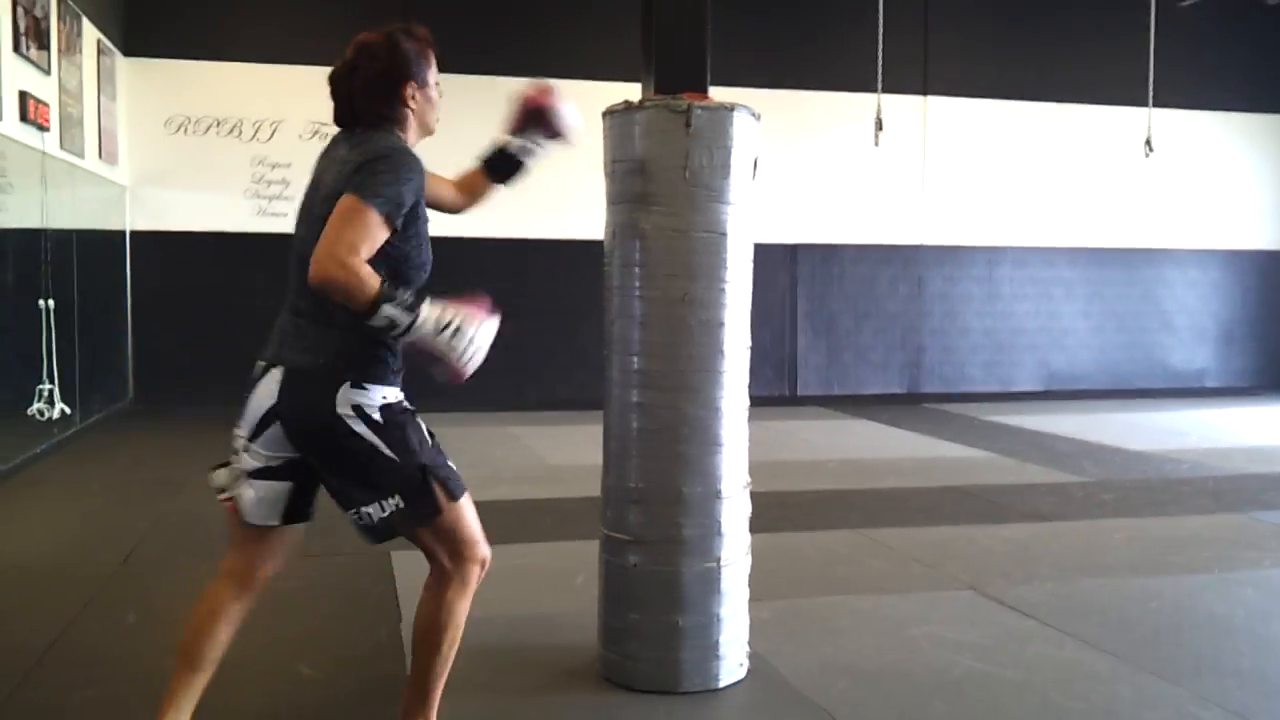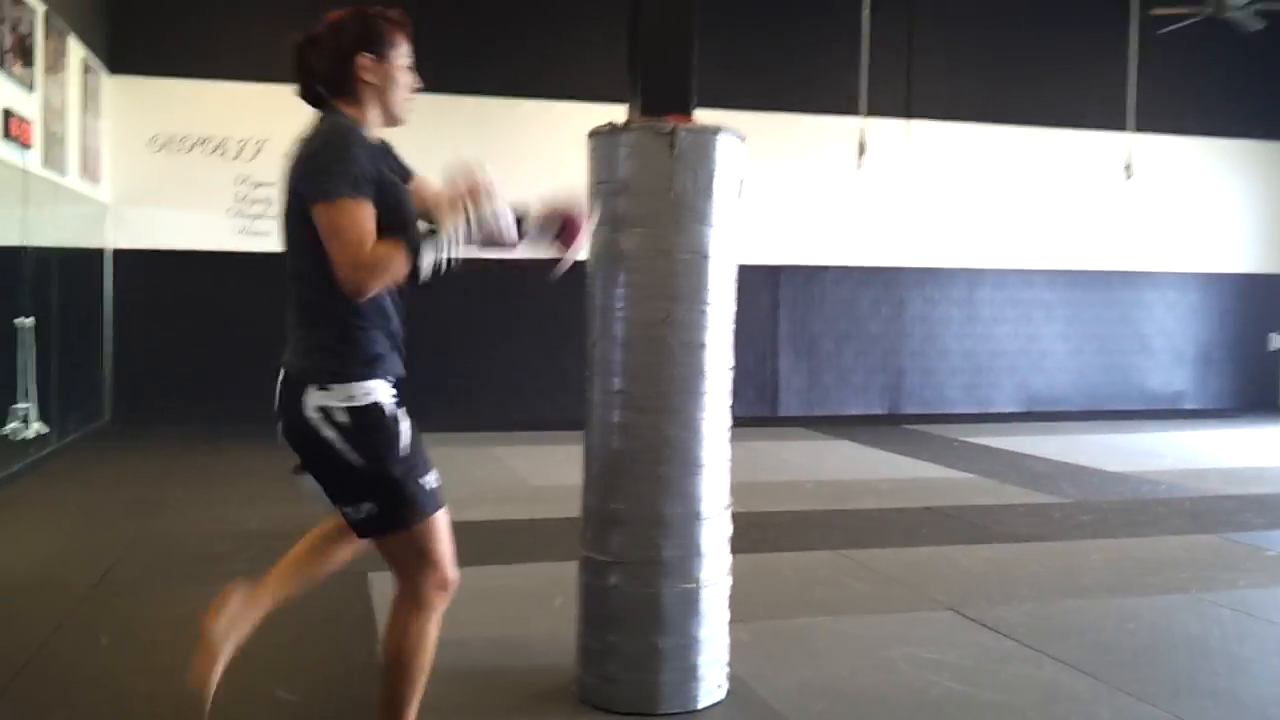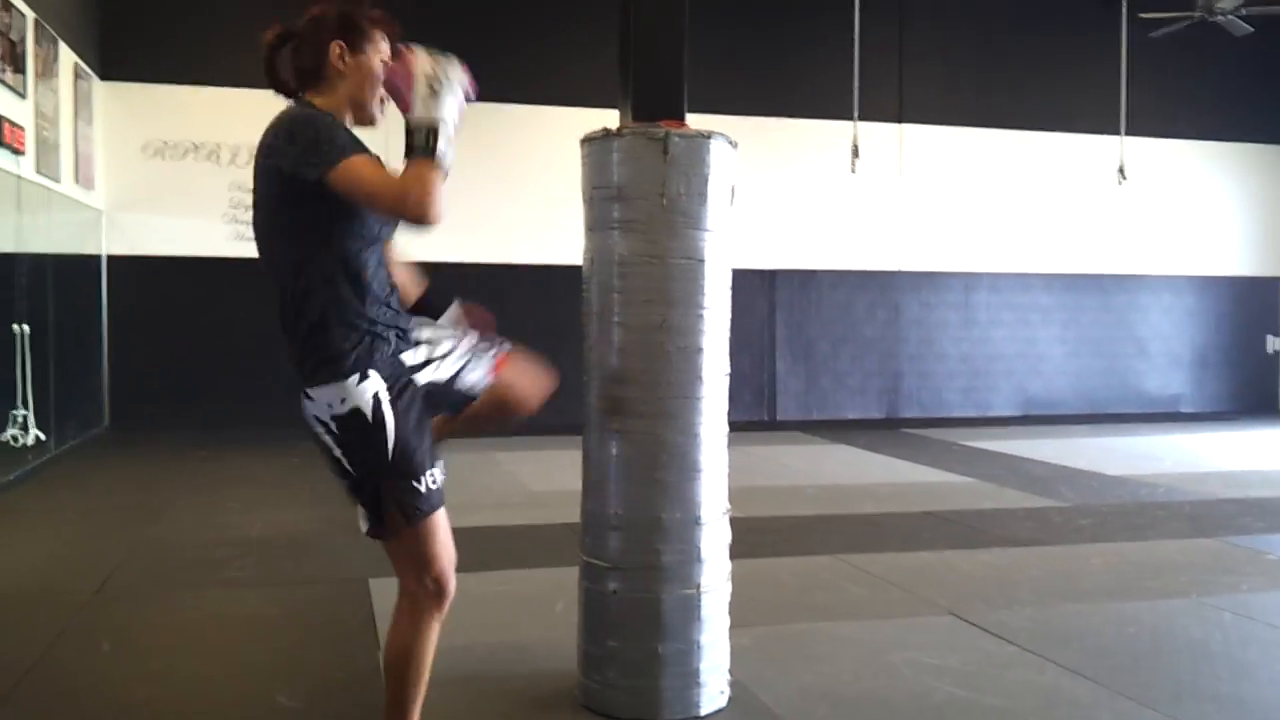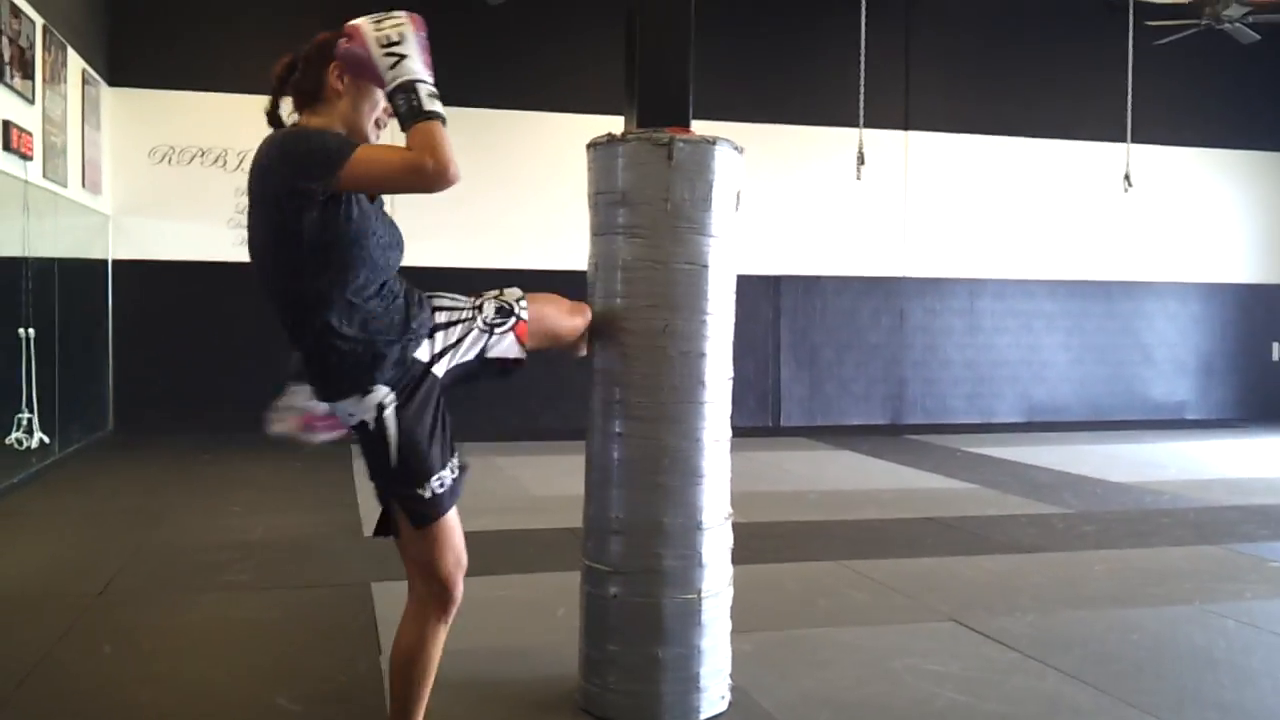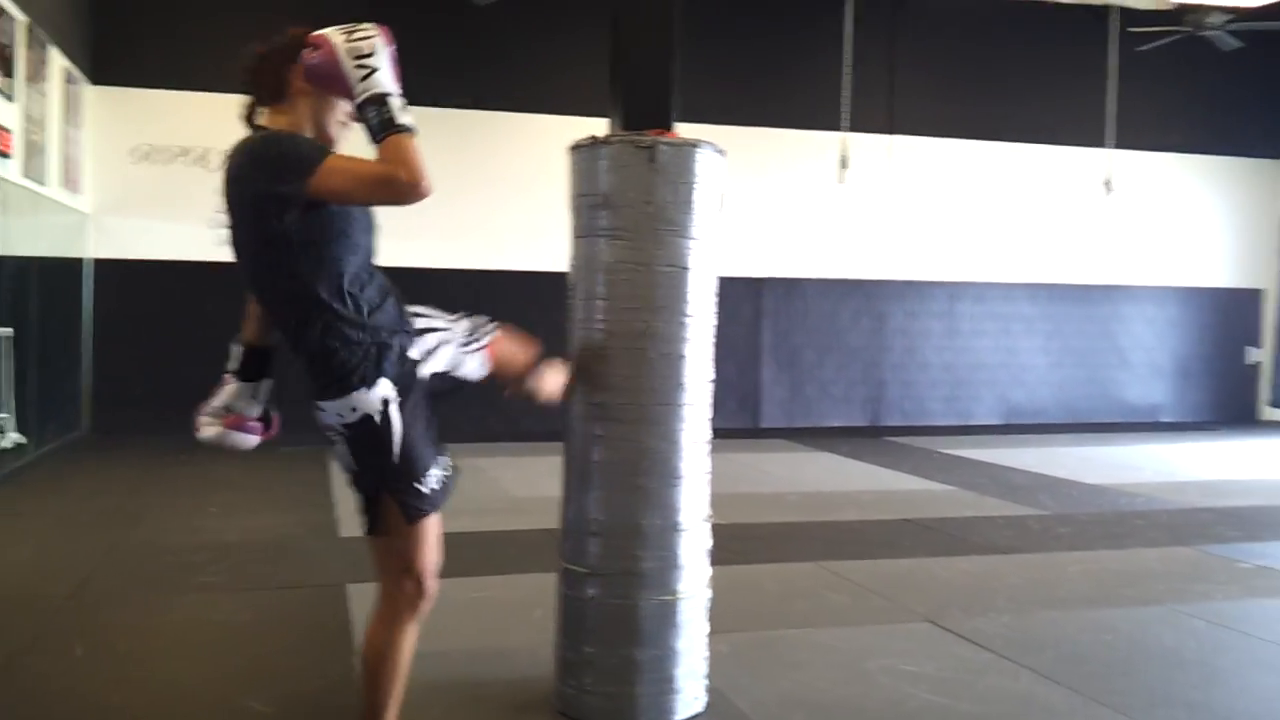
dt=0.1s
person 1, frame 1
left shoulder: (358, 145)
right shoulder: (389, 163)
left elbow: (455, 194)
right elbow: (331, 267)
left wrist: (521, 144)
right wrist: (421, 320)
left hip: (285, 386)
right hip: (349, 397)
left knee: (244, 573)
right knee: (464, 558)
person 1, frame 2
left shoulder: (358, 153)
right shoulder: (339, 154)
left elbow: (439, 207)
right elbow: (366, 275)
left wrist: (527, 223)
right wrist: (449, 235)
left hip: (353, 367)
right hip: (344, 395)
left knee: (354, 534)
right knee: (432, 577)
left ankle: (238, 612)
person 1, frame 3
left shoulder: (324, 140)
right shoulder: (303, 135)
right elbow: (421, 206)
left wrist: (442, 309)
right wrist: (432, 118)
left hip: (396, 342)
right hip: (355, 384)
left knee: (526, 386)
right knee: (433, 580)
person 1, frame 4
left shoulder: (321, 163)
right shoulder: (296, 151)
right elbow: (438, 171)
right wrist: (411, 85)
left hip: (421, 332)
right hip: (383, 393)
left knee: (557, 317)
right knee: (439, 586)
person 1, frame 5
left shoulder: (288, 165)
right shoulder: (268, 155)
left elbow: (267, 300)
right elbow: (408, 183)
left wrist: (245, 381)
right wrist: (380, 97)
left hip: (398, 337)
right hip: (367, 392)
left knee: (505, 346)
right knee: (411, 582)
left ankle: (548, 381)
